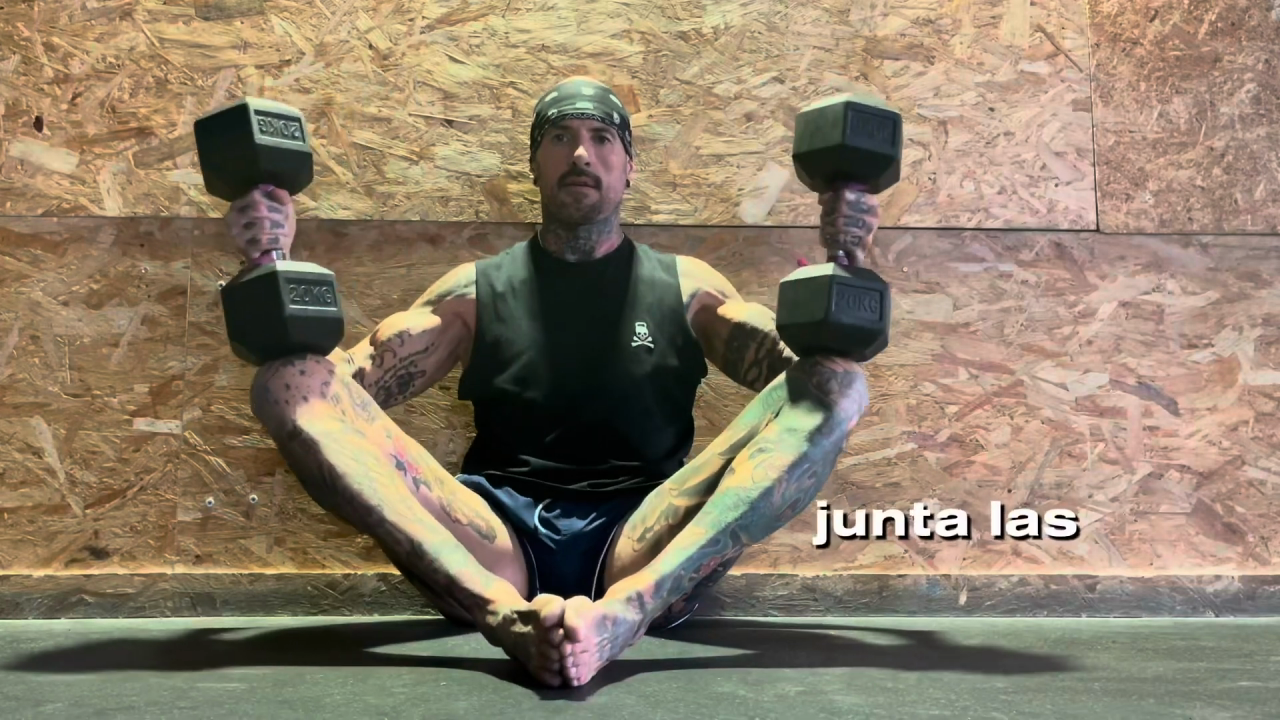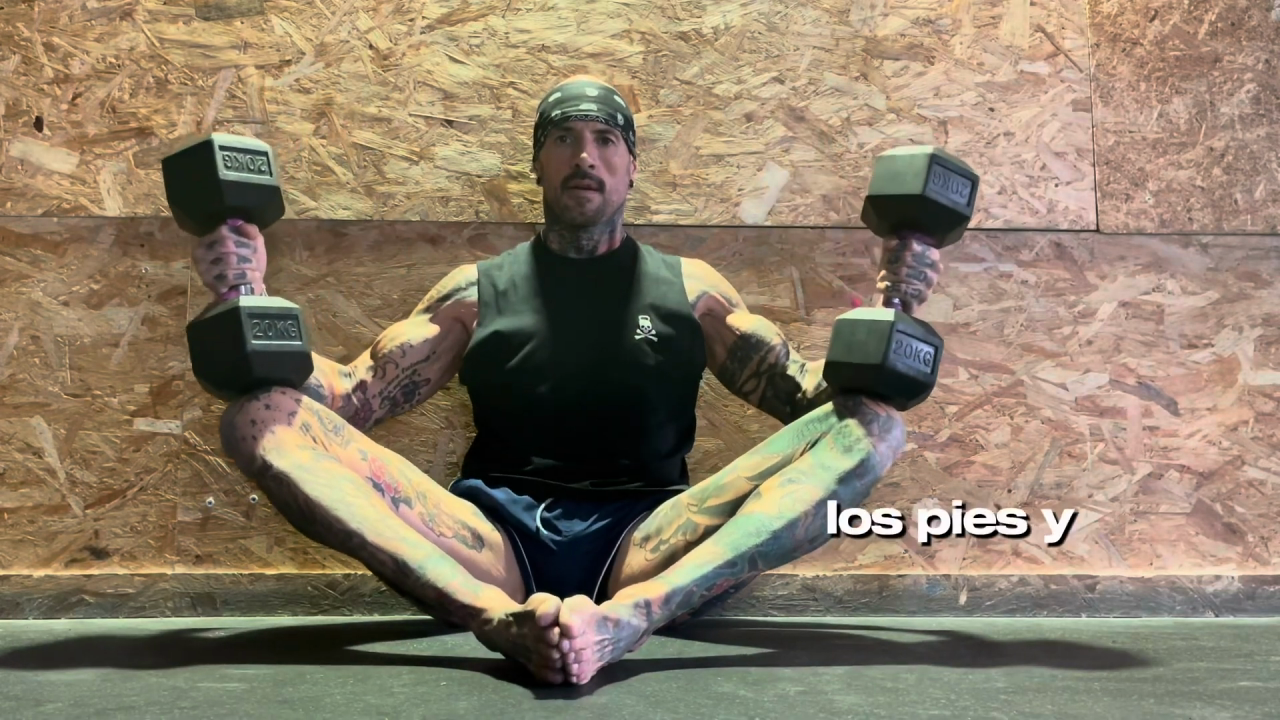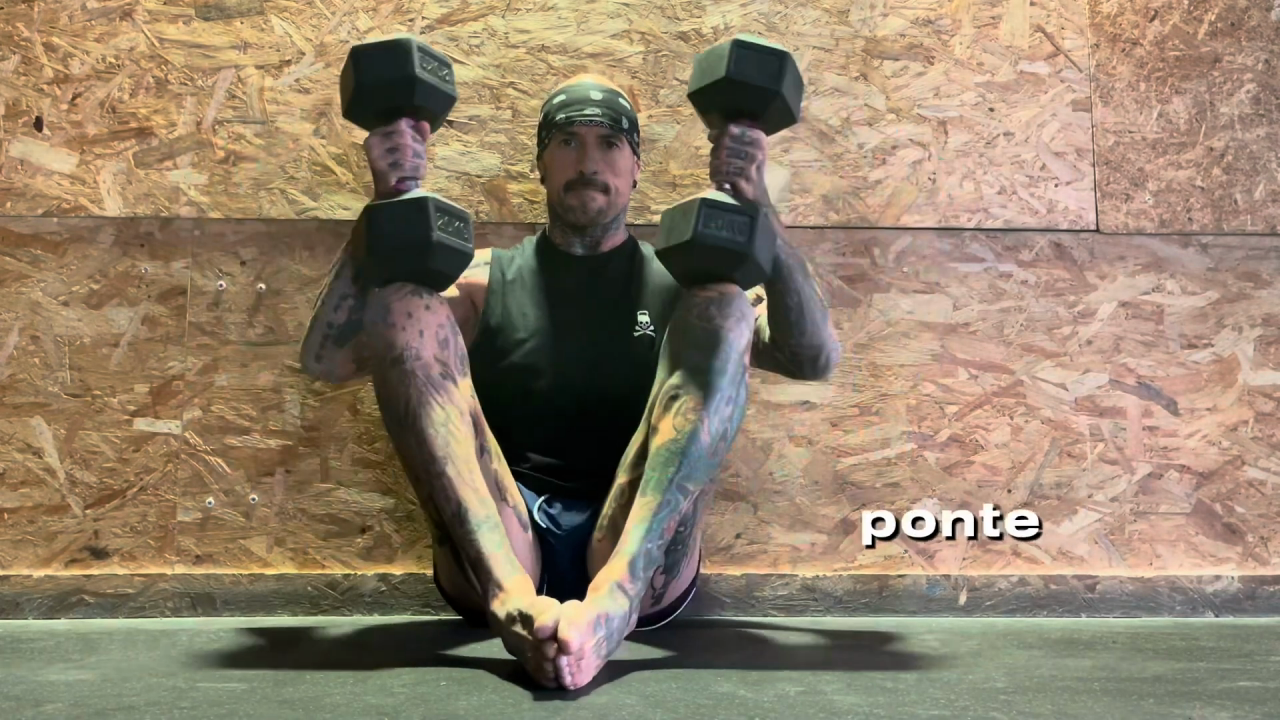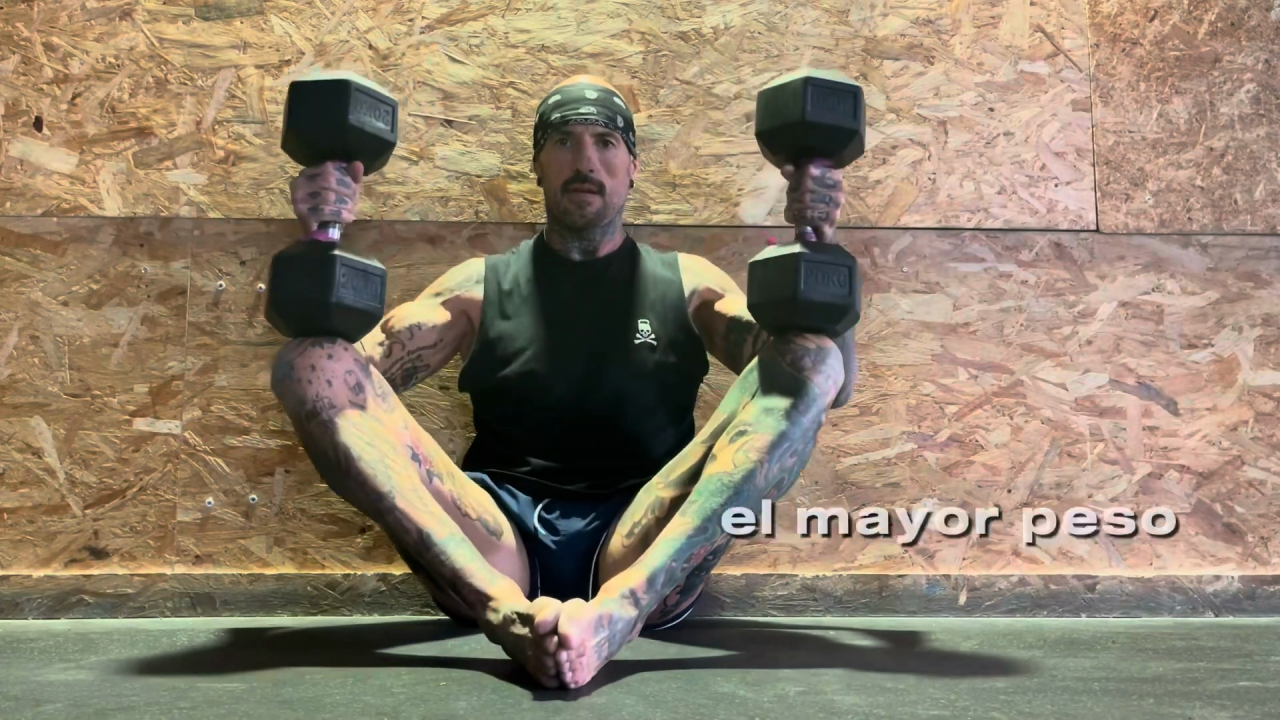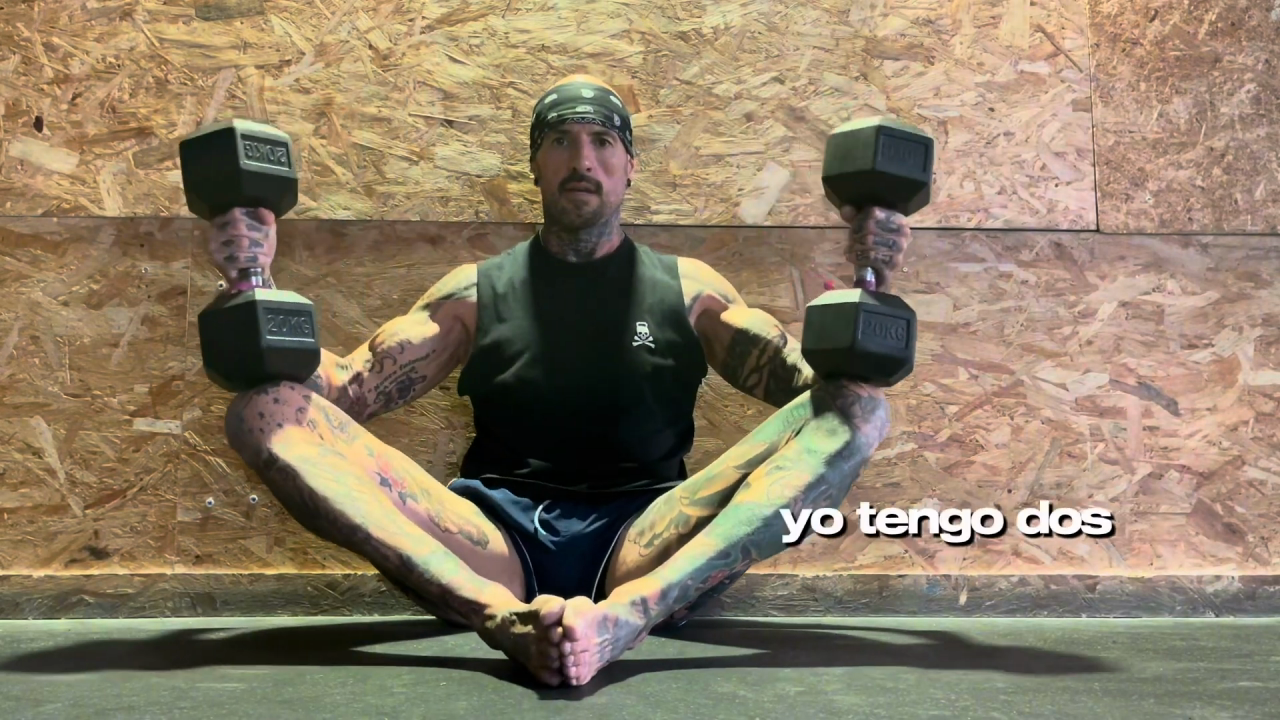
dt=1s
person 1, frame 1
left shoulder: (685, 285)
right shoulder: (476, 289)
left elbow: (826, 388)
right elbow: (337, 392)
left hip: (646, 555)
right hip: (494, 548)
left knee: (835, 386)
right knee: (289, 385)
left ankle: (621, 612)
right ankle: (504, 613)
person 1, frame 2
left shoulder: (688, 287)
right shoulder: (477, 290)
left elbow: (806, 398)
right elbow: (351, 402)
right wrist: (251, 301)
left hip: (646, 547)
right hip: (496, 544)
left knee: (870, 425)
right knee: (260, 419)
left ankle: (625, 618)
right ankle: (502, 618)
person 1, frame 3
left shoulder: (681, 279)
right shoulder: (483, 279)
left elbow: (812, 358)
right elbow: (327, 359)
left wrist: (755, 203)
right wrist: (388, 198)
left hip: (640, 558)
right hip: (496, 556)
left knee: (720, 310)
right knee: (401, 308)
left ankle: (610, 609)
right ankle: (516, 608)
person 1, frame 4
left shoulder: (687, 283)
right shoulder: (479, 286)
left elbow: (831, 381)
right elbow: (336, 384)
left wrist: (815, 242)
left hip: (646, 559)
right hip: (494, 551)
left knee: (812, 362)
right knee: (309, 366)
left ankle: (616, 611)
right ankle: (509, 613)
person 1, frame 5
left shoulder: (687, 287)
right shoulder: (475, 291)
left elbow: (821, 390)
right elbow: (342, 395)
right wrist: (257, 284)
left hip: (646, 554)
right hip: (494, 548)
left knee: (853, 410)
right knee: (266, 410)
left ankle: (623, 616)
right ankle: (505, 617)
